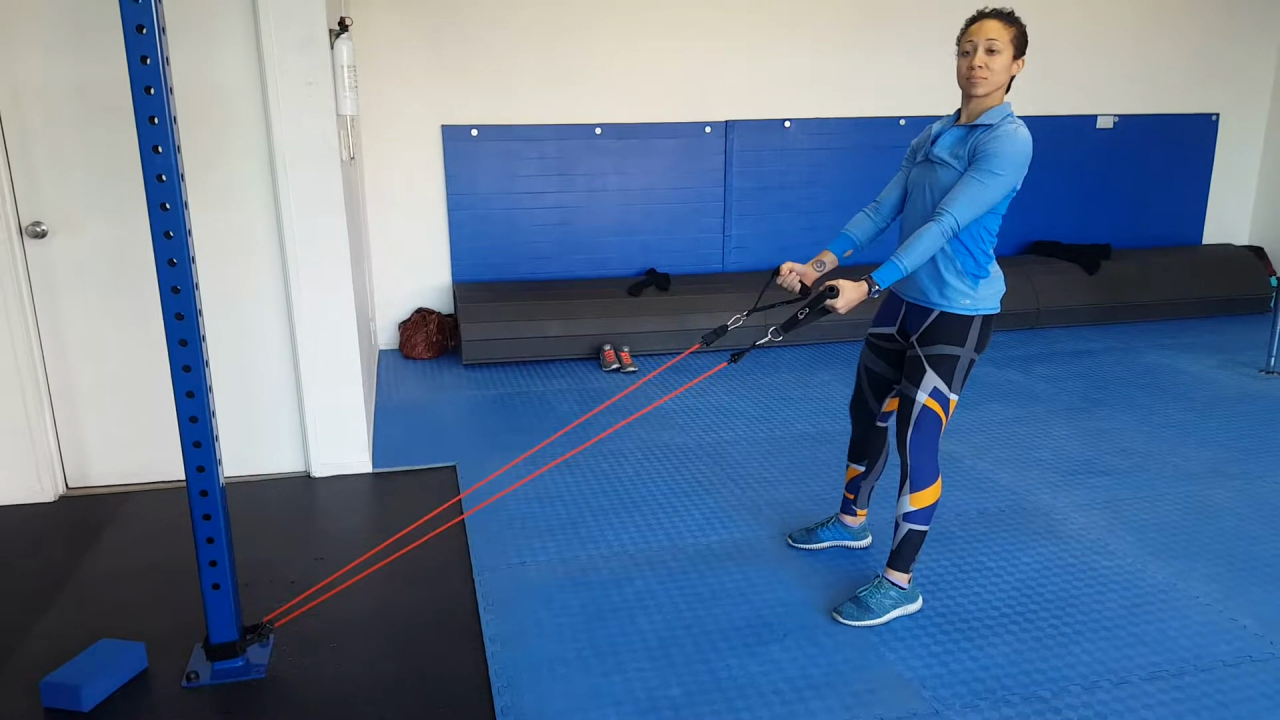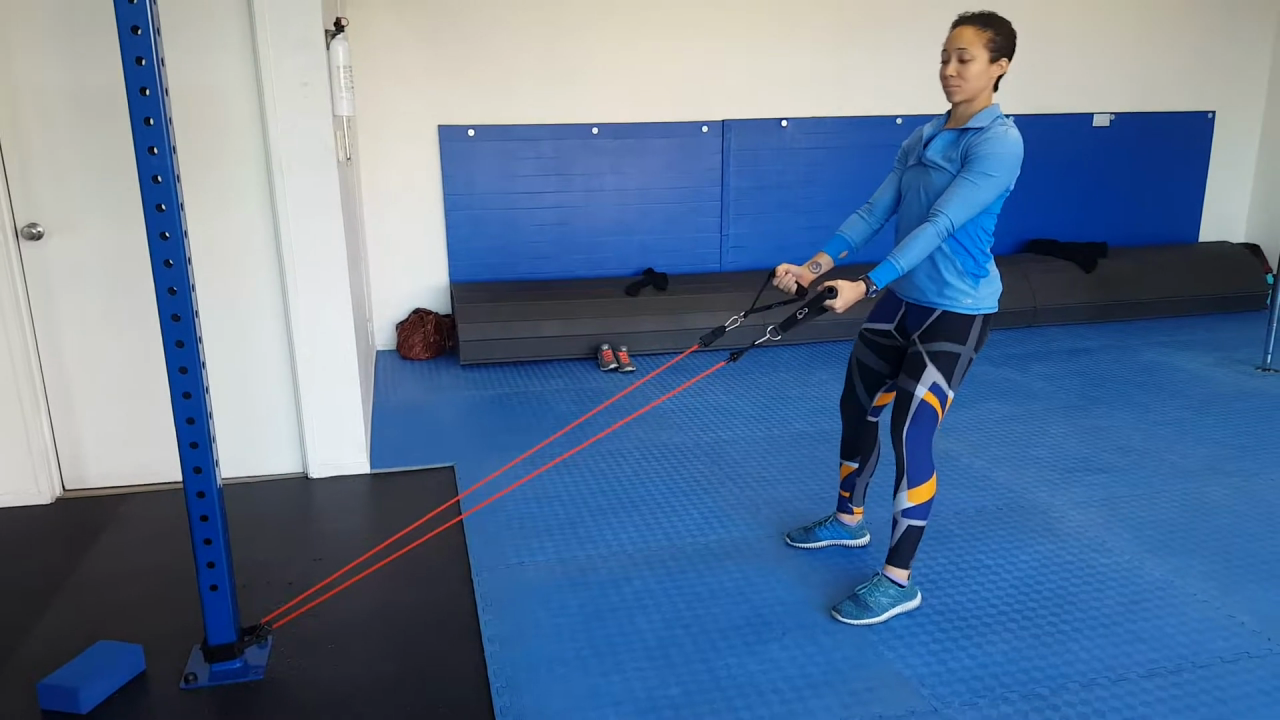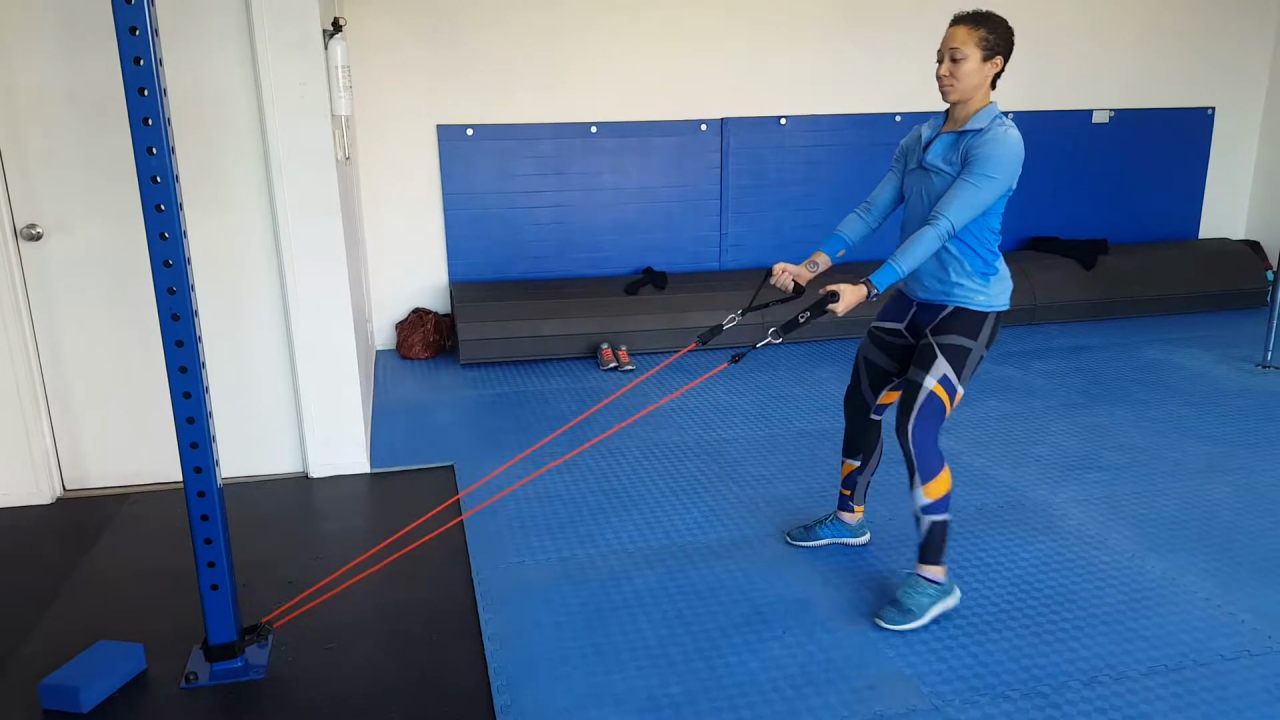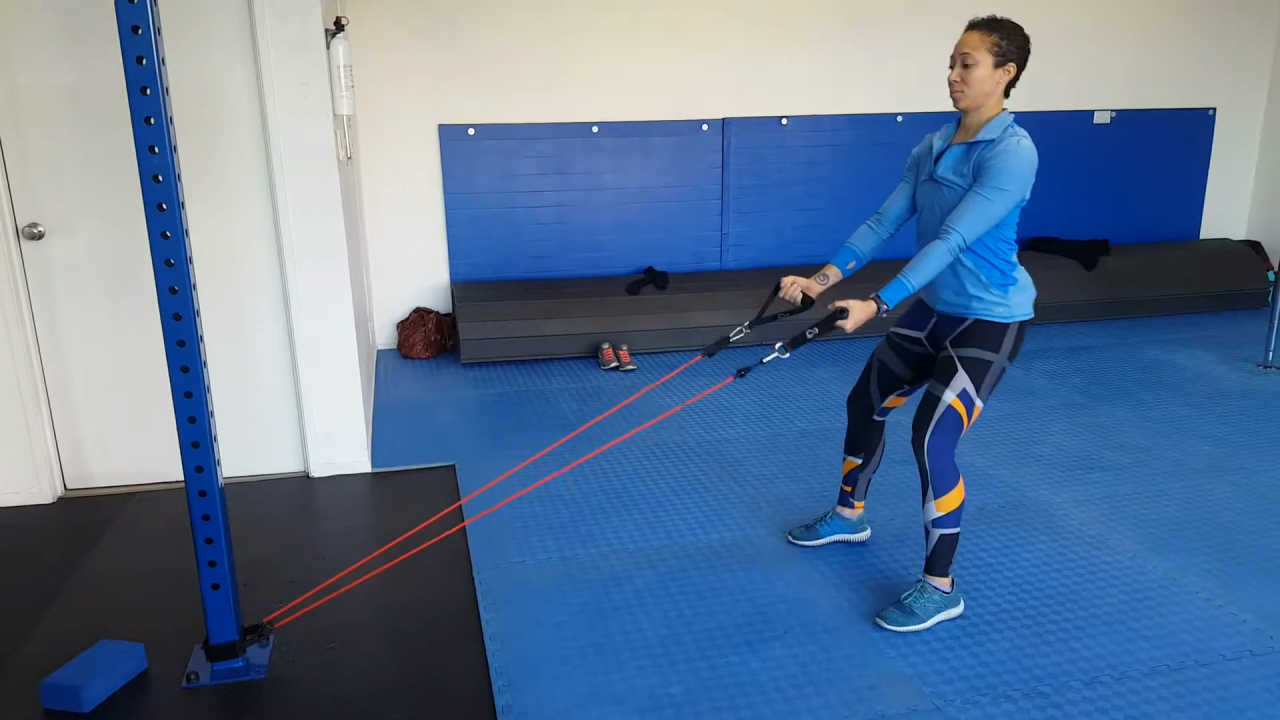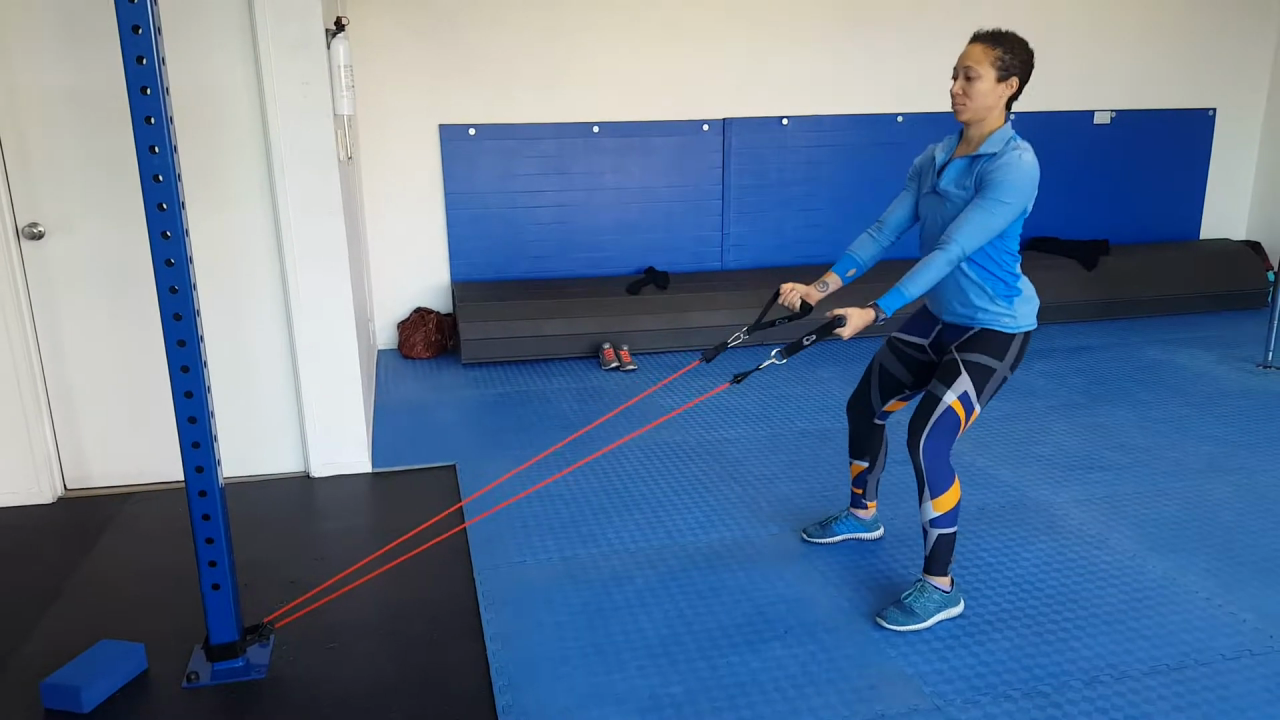
dt=0.2s
person 1, frame 1
left shoulder: (1008, 140)
right shoulder: (931, 136)
left elbow: (944, 225)
right elbow: (880, 210)
left wrist: (866, 285)
right wrist: (819, 264)
left hip: (957, 312)
right hip: (903, 300)
left knee: (915, 437)
right knee: (867, 411)
left ankle: (900, 582)
right ankle: (851, 521)
person 1, frame 2
left shoulder: (999, 143)
right shoulder: (921, 138)
left elbow: (939, 226)
right elbow: (874, 212)
left wrist: (863, 285)
right wrist: (815, 266)
left hip: (957, 310)
right hip: (901, 298)
left knee: (910, 432)
right knee: (857, 405)
left ankle: (897, 576)
right ankle: (848, 519)
person 1, frame 3
left shoulder: (999, 143)
right shoulder: (919, 138)
left elbow: (940, 228)
right elbow: (872, 210)
left wrist: (866, 288)
right wrist: (812, 265)
left hip: (967, 308)
right hip: (912, 298)
left knee: (917, 426)
right knee: (860, 404)
left ankle: (935, 577)
right ankle: (848, 518)
person 1, frame 4
left shoulder: (1012, 154)
right shoulder: (932, 147)
left elbow: (952, 241)
right elbow: (884, 222)
left wrist: (876, 304)
right wrist: (822, 279)
left hip: (990, 320)
right hip: (933, 308)
left knee: (932, 437)
right knee: (865, 402)
left ankle: (939, 586)
right ankle: (850, 514)
person 1, frame 5
left shoulder: (1015, 167)
right shoulder: (934, 159)
left elbow: (949, 252)
right elbow: (884, 231)
left wrist: (875, 312)
right wrist: (822, 286)
left hip: (995, 328)
right hip: (939, 317)
left knee: (928, 439)
right knee: (865, 405)
left ankle: (940, 586)
right ankle: (863, 513)
